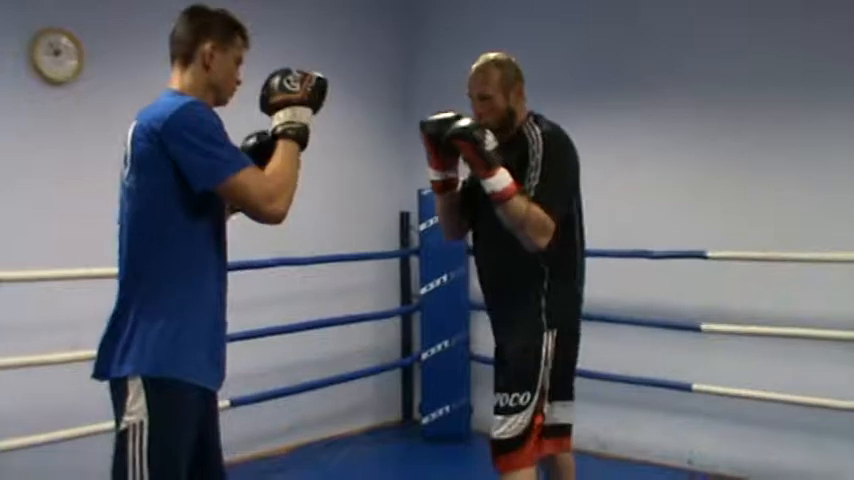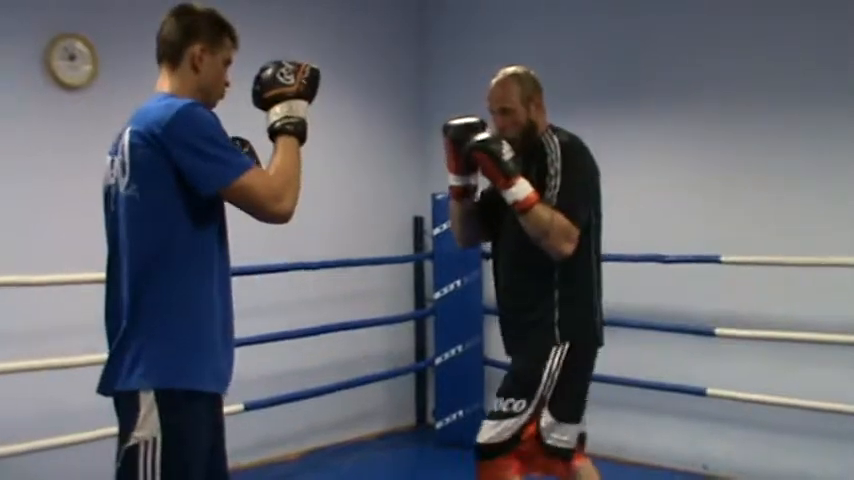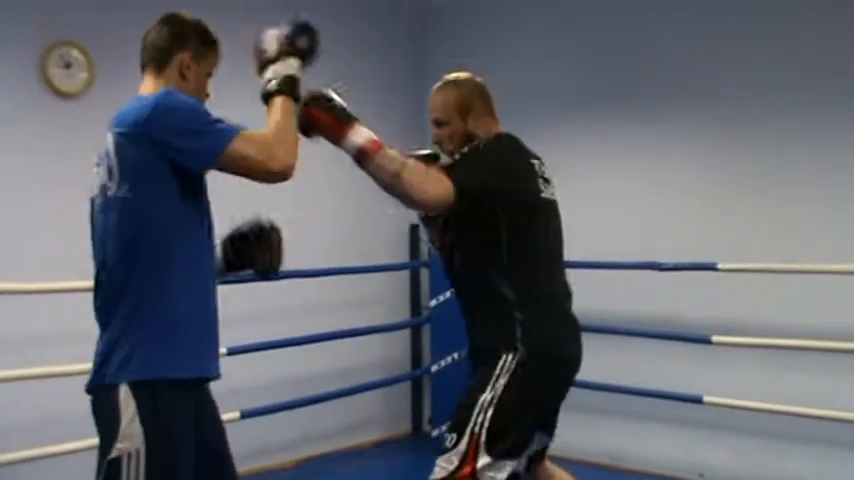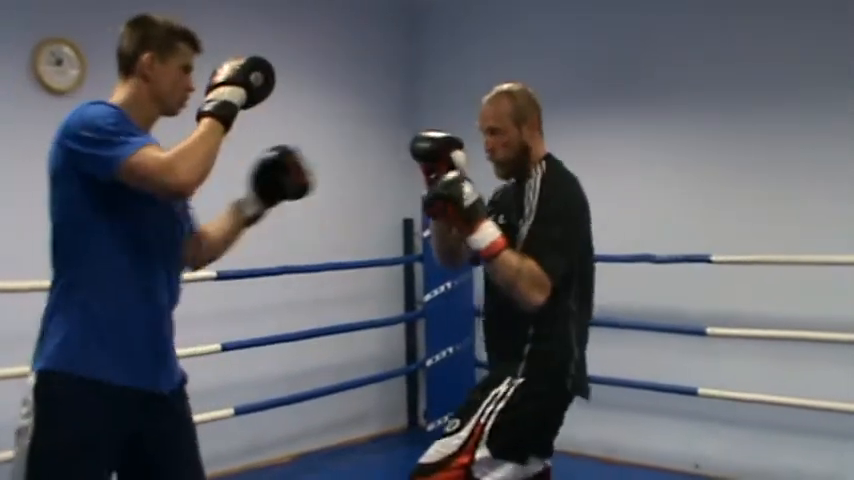
dt=0.5s
person 1, frame 1
left shoulder: (157, 120)
right shoulder: (183, 116)
right elbow: (270, 203)
left wrist: (243, 167)
right wrist: (292, 125)
left hip: (182, 354)
right hip: (157, 358)
person 1, frame 2
left shoulder: (138, 128)
right shoulder: (181, 119)
right elbow: (277, 202)
left wrist: (231, 171)
right wrist: (289, 120)
left hip: (180, 364)
right hip: (163, 368)
person 1, frame 3
left shoulder: (131, 132)
right shoulder: (163, 110)
right elbow: (276, 163)
left wrist: (223, 259)
right wrist: (283, 81)
left hip: (178, 365)
right hip: (145, 371)
person 1, frame 4
left shoulder: (153, 153)
right shoulder: (89, 125)
left elbow: (194, 253)
right elbow: (179, 177)
left wrist: (257, 202)
right wrist: (223, 104)
left hip: (155, 375)
right hip: (79, 370)
person 2, frame 1
left shoulder: (548, 143)
right shoulder: (497, 143)
left elbow: (537, 235)
right elbow: (455, 229)
left wrist: (490, 167)
right wrist: (443, 167)
left hip: (544, 314)
right hip: (516, 314)
left knee: (514, 443)
right knee: (545, 431)
person 2, frame 2
left shoulder: (566, 154)
right shoulder: (515, 156)
left elbow: (561, 242)
right elbow: (468, 236)
left wrist: (510, 181)
right wrist: (461, 174)
left hip: (561, 330)
right hip: (534, 330)
person 2, frame 3
left shoulder: (496, 158)
right shoulder: (516, 163)
left elbow: (429, 192)
left wrist: (347, 128)
right wrist: (424, 197)
left hip: (525, 350)
right hip: (541, 344)
person 2, frame 4
left shoulder: (551, 188)
right shoulder: (514, 191)
left elbow: (534, 290)
right elbow: (451, 255)
left wrist: (476, 222)
right wrist: (441, 191)
left hip: (536, 369)
right hip: (533, 367)
